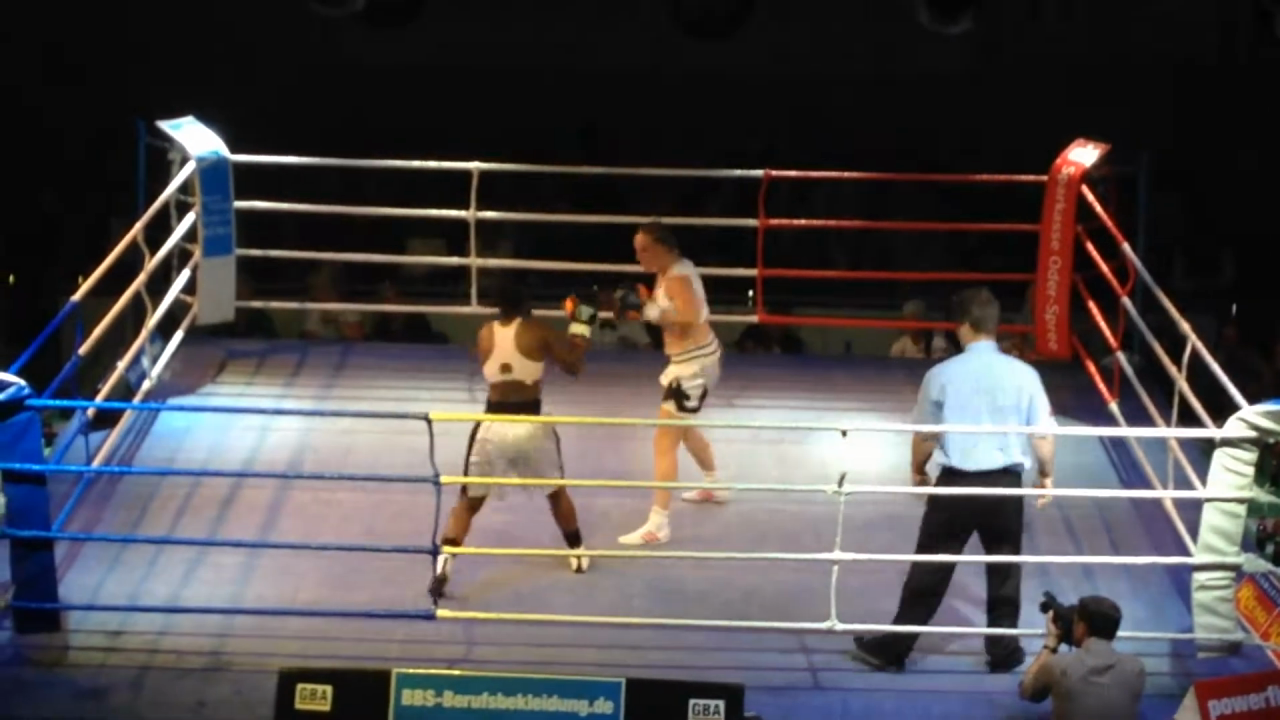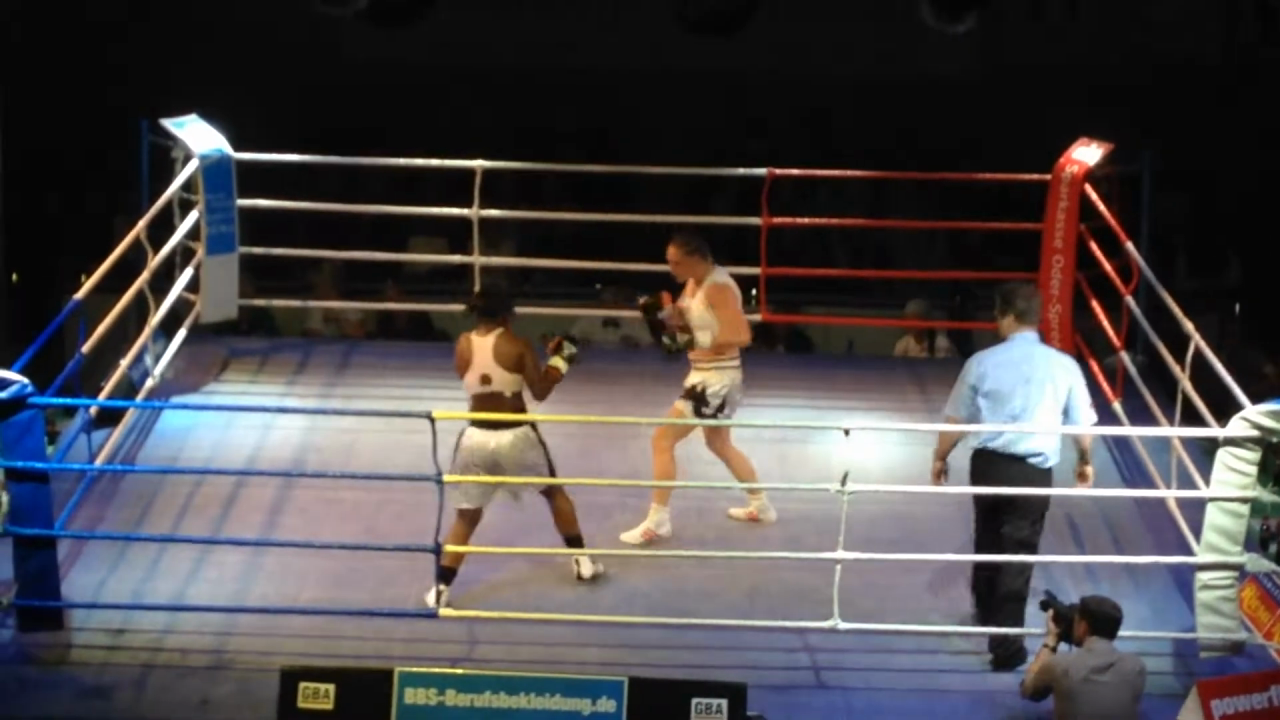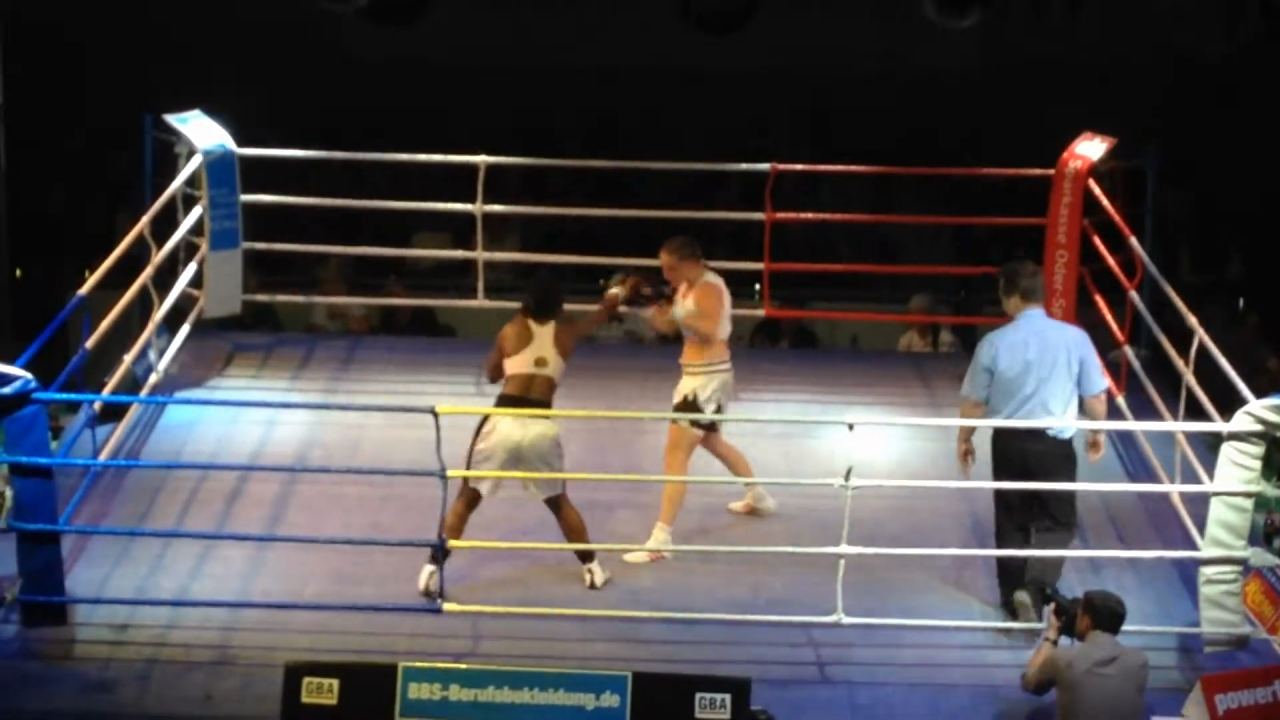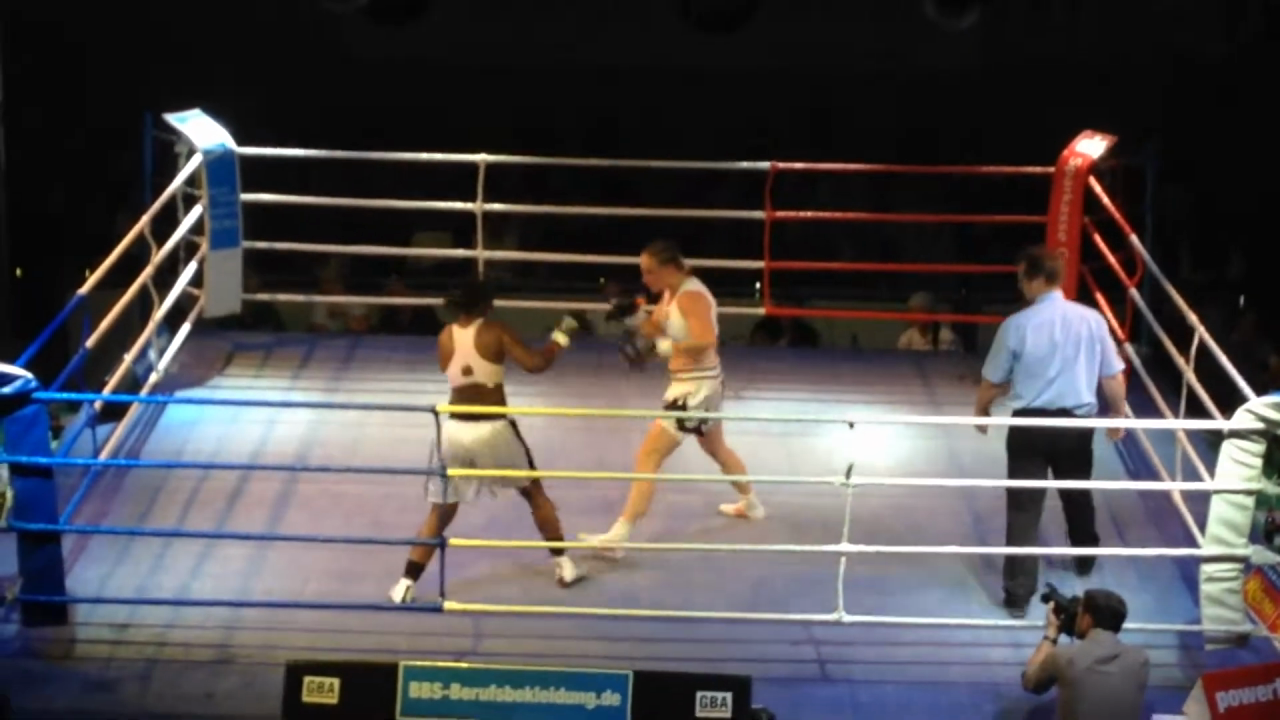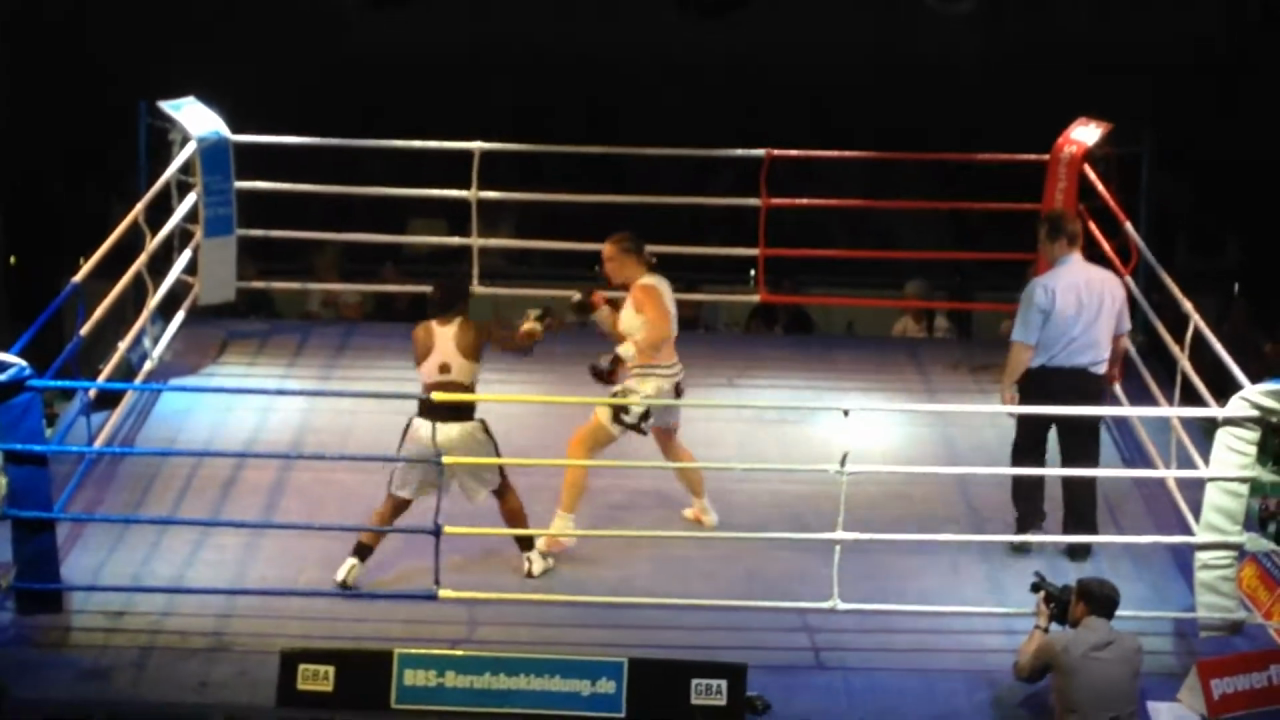
dt=0.4s
person 1, frame 1
left shoulder: (942, 374)
right shoulder: (1024, 374)
left elbow: (924, 437)
right elbow: (1042, 437)
left wrist: (919, 470)
right wrist: (1046, 473)
left hip: (955, 483)
right hip: (1004, 484)
left knee: (930, 567)
right knee: (1004, 568)
left ankle: (893, 646)
right ankle: (1004, 651)
person 1, frame 2
left shoulder: (982, 362)
right shoulder: (1064, 366)
left elbow: (956, 419)
right elbow: (1082, 429)
left wrist: (940, 457)
right wrist: (1085, 463)
left hip: (986, 465)
right hip: (1032, 472)
left knee: (988, 544)
right knee: (1018, 557)
left ankle: (986, 612)
right ankle: (1005, 646)
person 1, frame 3
left shoulder: (994, 343)
right shoulder: (1074, 338)
left elbow: (975, 402)
right elbow: (1095, 396)
left wrist: (964, 440)
right wrist: (1097, 432)
left hip: (1008, 443)
right hip: (1055, 444)
left knee: (1011, 524)
right knee: (1057, 525)
left ankle: (1014, 594)
right ankle: (1032, 591)
person 1, frame 4
left shoulder: (1017, 325)
right shoulder: (1092, 320)
left elbow: (993, 380)
right elbow: (1113, 377)
left wrist: (980, 409)
right wrist: (1118, 414)
left hip: (1029, 424)
right hip: (1076, 422)
left knee: (1022, 506)
right knee: (1077, 492)
left ankle: (1019, 591)
right ankle: (1085, 557)
person 1, frame 5
left shoulder: (1043, 286)
right shoulder: (1111, 282)
left elbow: (1024, 344)
right elbow: (1120, 336)
left wrist: (1008, 384)
right wrist: (1112, 368)
left hip: (1044, 380)
right hip: (1089, 382)
left knee: (1027, 452)
right knee: (1082, 461)
left ankle: (1029, 524)
right ankle: (1080, 539)
person 2, frame 1
left shoulder: (678, 278)
right shoulder: (669, 271)
left elbow: (690, 318)
left wrist: (647, 310)
right wrist: (640, 302)
left hip: (693, 367)
right hip: (694, 361)
left knee: (664, 442)
right knee: (686, 427)
left ankle: (658, 525)
right ankle: (712, 485)
person 2, frame 2
left shoulder: (719, 287)
right shoulder: (694, 282)
left elbow: (741, 336)
right elbow: (681, 322)
left wrist: (696, 340)
right wrist: (662, 310)
left hip: (715, 378)
right hip: (710, 374)
left knee: (662, 441)
right knee: (718, 444)
left ankle: (657, 522)
right ankle: (761, 506)
person 2, frame 3
left shoulder: (708, 288)
right shoulder: (687, 285)
left elbow: (709, 330)
right elbow: (666, 324)
left wrist: (672, 311)
right wrist: (655, 308)
left hip: (707, 380)
right hip: (702, 376)
left knee: (674, 458)
right knee: (714, 442)
left ankle: (661, 541)
right ankle: (759, 498)
person 2, frame 4
left shoulder: (691, 296)
right shoulder: (674, 291)
left elbow: (705, 340)
right elbow: (653, 330)
left wrist: (659, 347)
right wrist: (636, 315)
left hip: (695, 387)
right hip: (704, 383)
left knee: (648, 459)
right knee: (713, 445)
left ankle: (618, 535)
right ankle: (749, 504)
person 2, frame 5
left shoulder: (645, 289)
right shoulder: (650, 286)
left elbow: (661, 332)
right elbow: (618, 330)
left wrist: (621, 355)
right wrist: (599, 312)
left hip: (644, 386)
right hip: (669, 380)
left knee: (579, 448)
right knee: (671, 447)
left ankle: (561, 530)
right ankle: (704, 510)
person 3, frame 1
left shoulder: (485, 332)
right shoulder: (537, 330)
right elbow: (574, 367)
right wrist: (581, 326)
left hip: (492, 428)
right hip: (531, 427)
left knee: (467, 503)
right knee: (556, 492)
left ankle: (445, 560)
right ankle: (577, 554)
person 3, frame 2
left shoulder: (463, 343)
right shoulder: (516, 344)
right elbow: (540, 392)
right wrist: (560, 359)
left hip: (477, 437)
right hip: (517, 435)
left knee: (466, 517)
right knee: (555, 492)
left ankle: (440, 589)
right ankle: (581, 562)
person 3, frame 3
left shoulder: (511, 331)
right shoulder: (568, 331)
left elbow: (492, 375)
right elbow: (603, 313)
right wrist: (621, 290)
left hip: (503, 424)
right hip: (542, 428)
left knee: (467, 499)
right knee: (558, 502)
left ankle: (433, 570)
right ankle: (592, 569)
person 3, frame 4
left shoulder: (445, 337)
right shoulder: (496, 332)
right elbow: (535, 364)
right wrist: (562, 335)
left hip: (455, 430)
right hip: (494, 430)
left knee: (440, 513)
right knee: (534, 493)
left ankle: (407, 584)
right ankle: (562, 565)
person 3, frame 5
left shoulder: (419, 332)
right shoulder: (475, 330)
right elbow: (525, 343)
right wrist: (535, 323)
left hip: (423, 427)
right hip: (463, 429)
left knee: (393, 504)
right knee: (503, 491)
left ankle: (352, 566)
right ankle: (532, 558)
